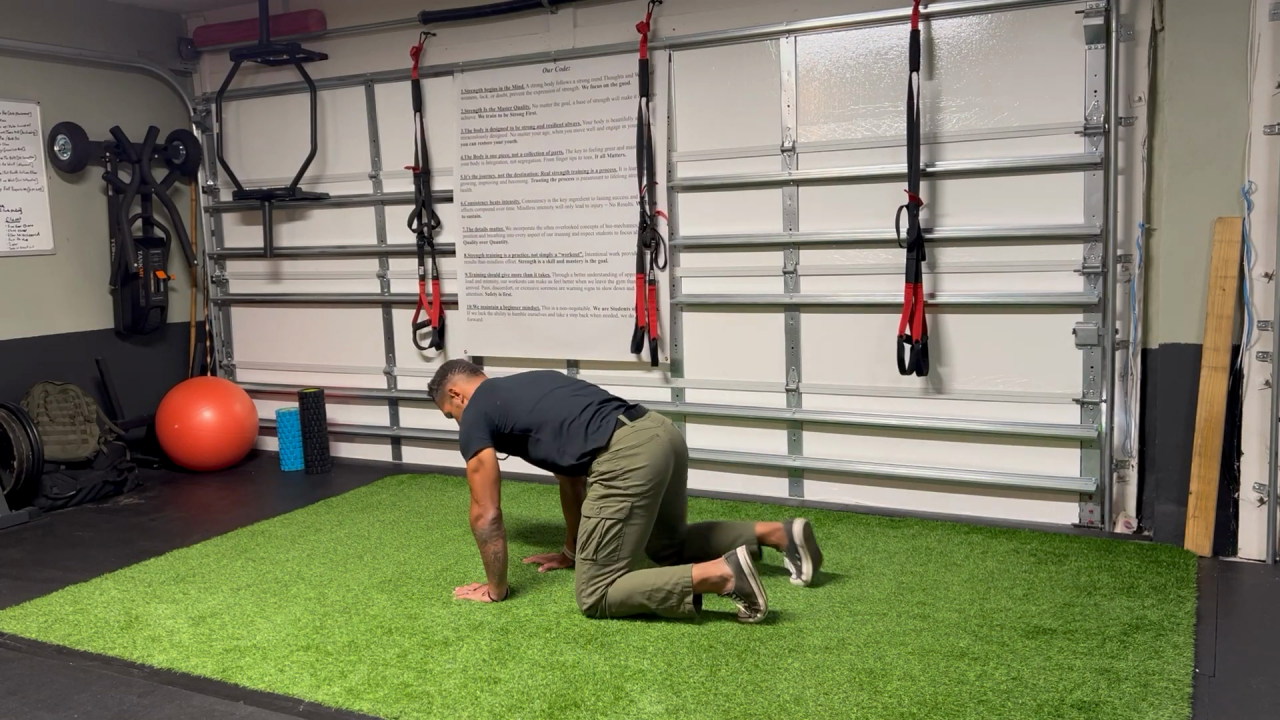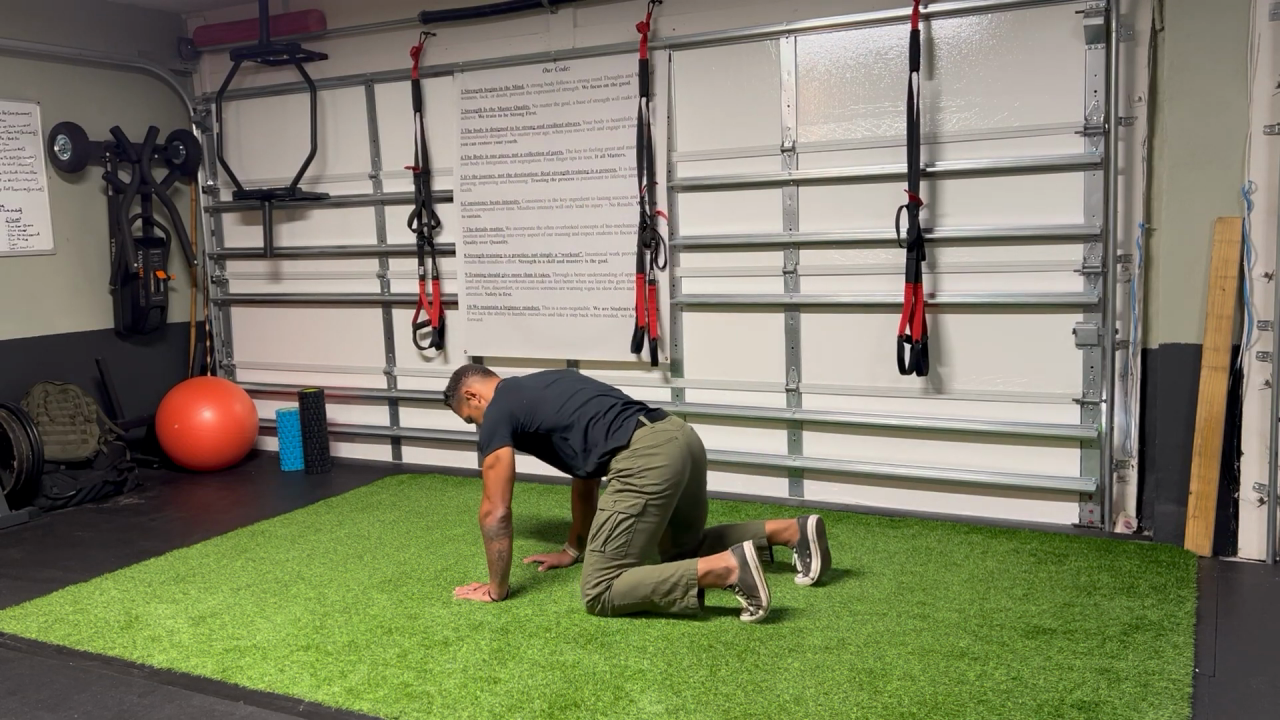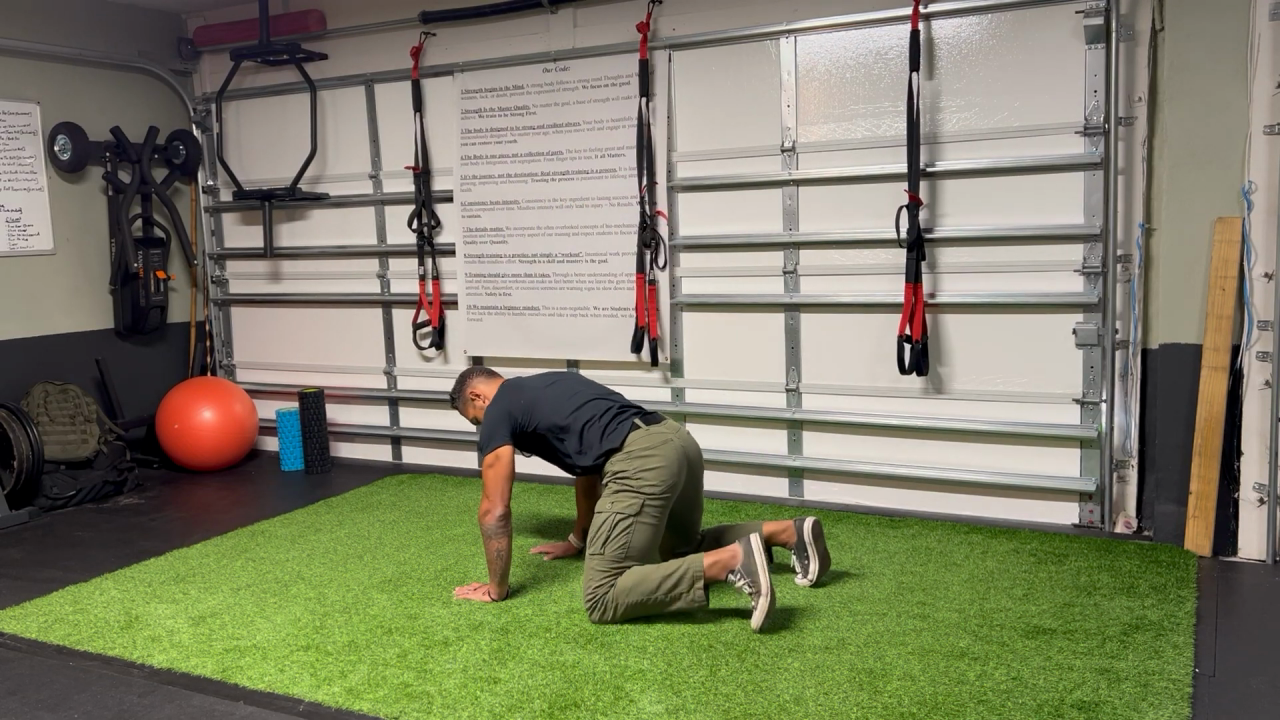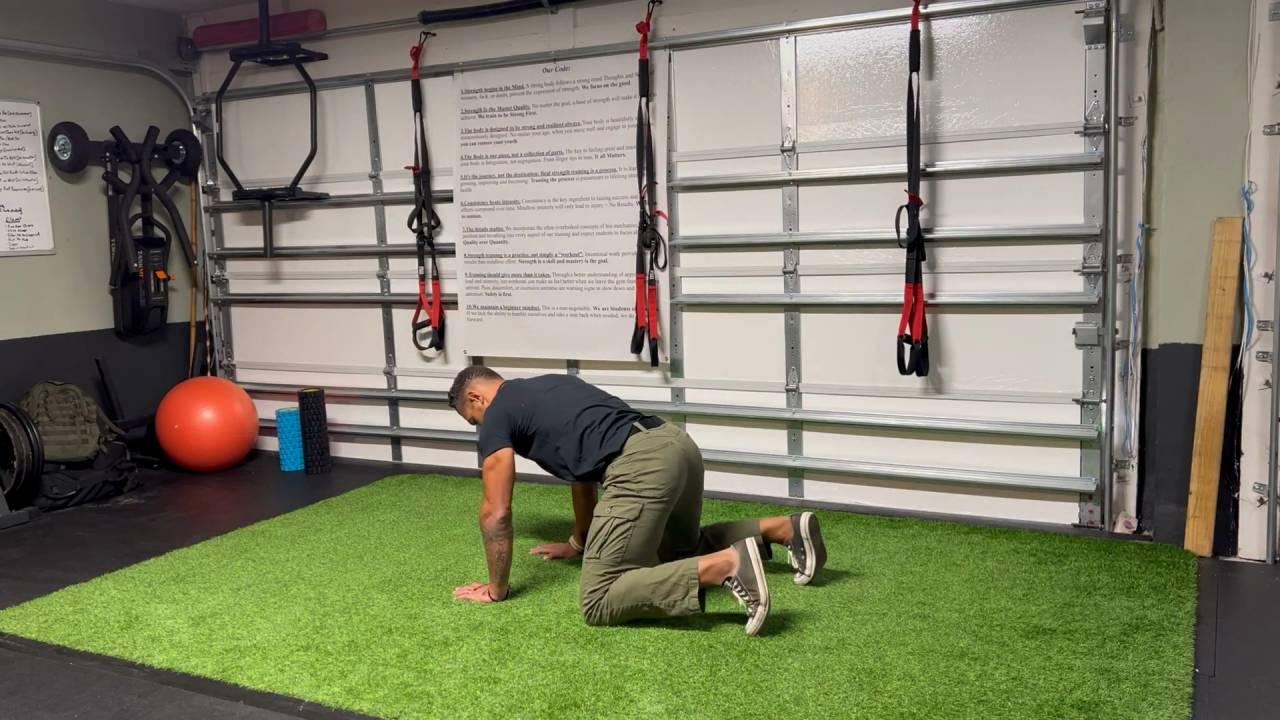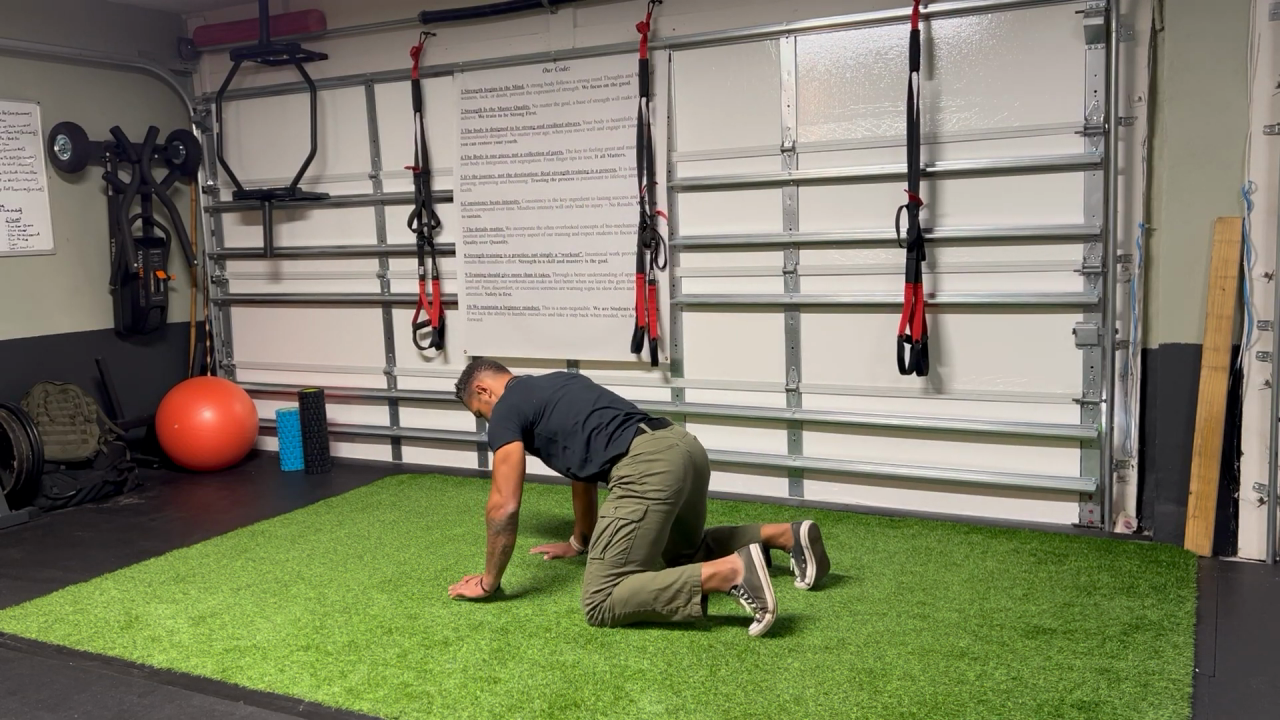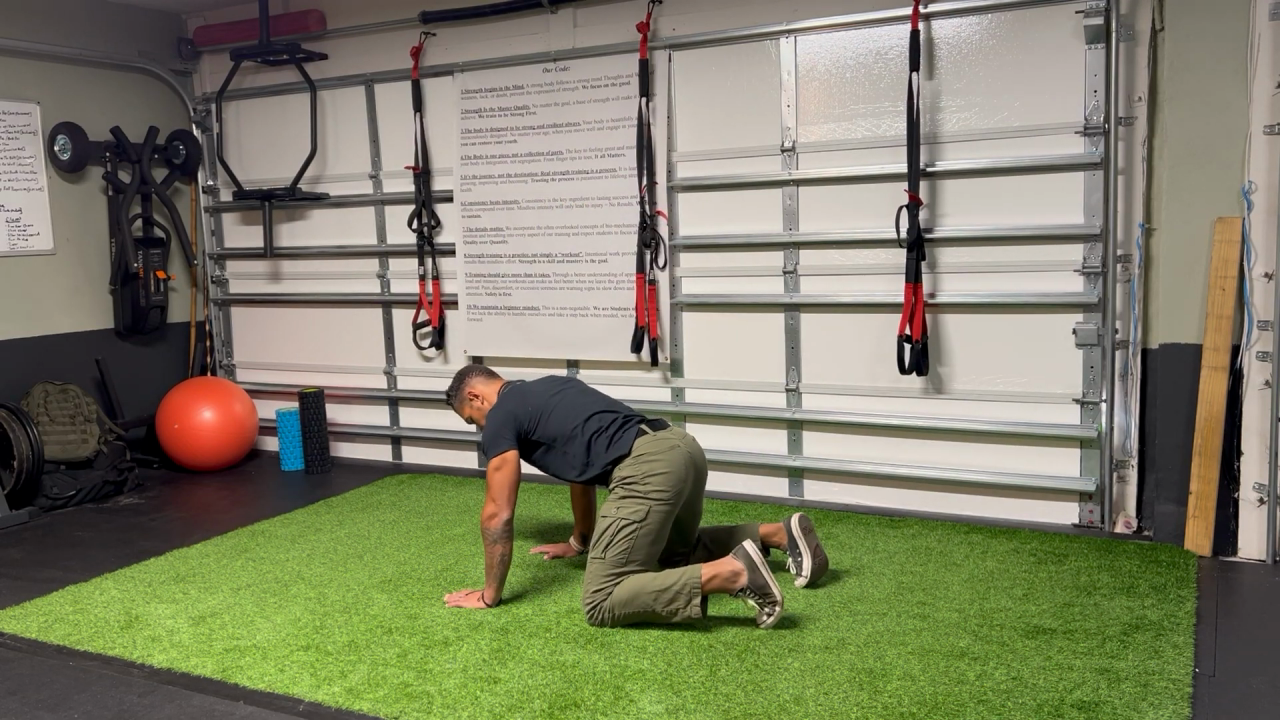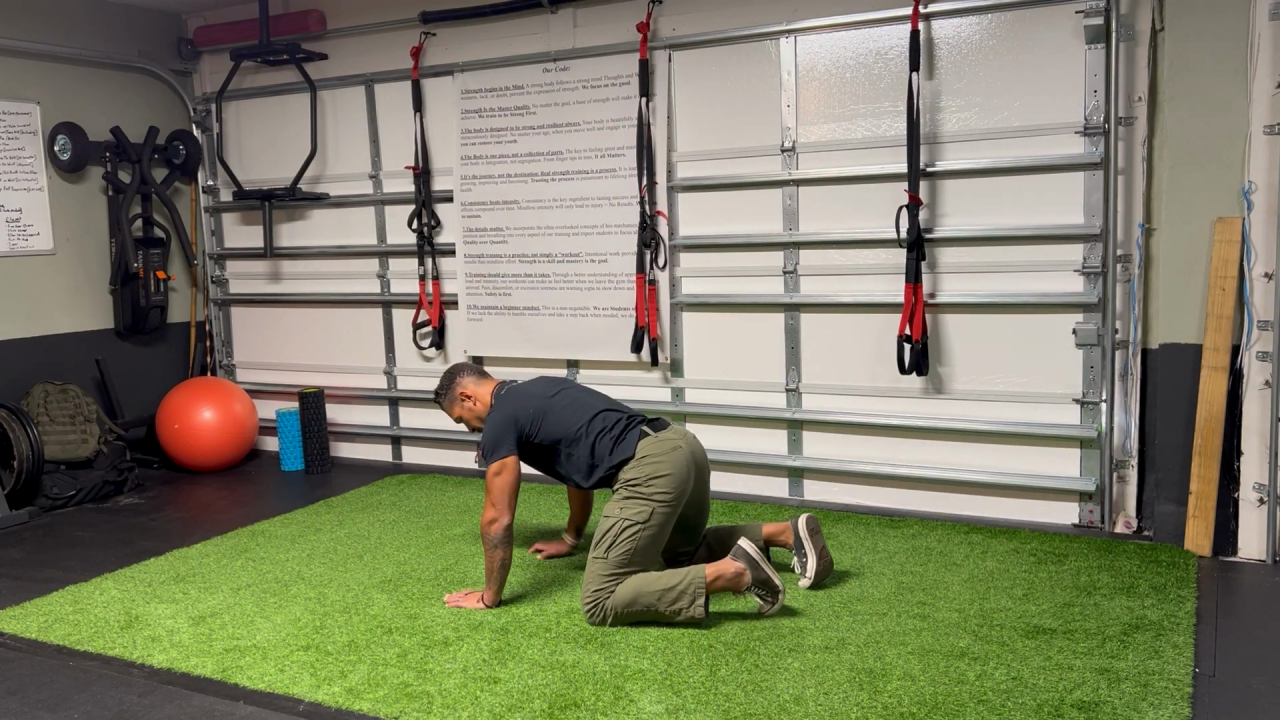
dt=0.3s
person 1, frame 1
left shoulder: (475, 415)
right shoulder: (530, 385)
left elbow: (486, 514)
right elbow: (571, 476)
left wrist: (496, 588)
right wrist: (572, 552)
left hip: (629, 457)
right hip: (662, 433)
left knee: (596, 598)
right knee: (668, 548)
left ankle: (720, 575)
right ankle: (780, 534)
person 1, frame 2
left shoulder: (497, 413)
right shoulder: (540, 387)
left elbow: (496, 511)
right elbow: (587, 470)
left wrist: (497, 587)
right wrist: (573, 549)
left hip: (646, 458)
right hip: (680, 438)
left knee: (600, 594)
right knee: (682, 549)
left ankle: (725, 568)
right ankle: (792, 530)
person 1, frame 3
left shoulder: (498, 413)
right shoulder: (543, 389)
left elbow: (495, 509)
left wrist: (496, 587)
right wrist: (575, 542)
left hip: (642, 463)
right hip: (676, 441)
left knee: (603, 600)
right knee: (681, 549)
left ankle: (731, 559)
right ankle: (790, 533)
person 1, frame 4
left shoulder: (497, 414)
right shoulder: (549, 387)
left elbow: (495, 511)
left wrist: (497, 588)
right wrist: (577, 542)
left hip: (642, 467)
right hip: (677, 445)
left knee: (598, 603)
right knee: (681, 549)
left ankle: (725, 565)
right ankle: (782, 527)
person 1, frame 5
left shoulder: (508, 409)
right shoulder: (556, 385)
left elbow: (504, 506)
right elbow: (584, 468)
left wrist: (489, 581)
right wrist: (579, 542)
left hip: (647, 469)
right hip: (683, 447)
left knee: (601, 605)
right knee: (684, 551)
left ankle: (730, 571)
right ankle: (786, 536)
person 1, frame 6
left shoulder: (501, 417)
right shoulder: (546, 390)
left elbow: (498, 514)
left wrist: (490, 594)
right wrist: (579, 542)
left hip: (648, 470)
right hip: (682, 448)
left knee: (601, 605)
right knee: (677, 552)
left ankle: (729, 572)
right ankle: (780, 533)
person 1, frame 7
left shoulder: (500, 421)
right shoulder: (537, 392)
left elbow: (498, 519)
left wrist: (490, 596)
right wrist: (571, 538)
left hip: (651, 470)
right hip: (681, 447)
left knee: (600, 603)
right knee: (683, 550)
left ankle: (732, 572)
right ankle: (787, 533)
